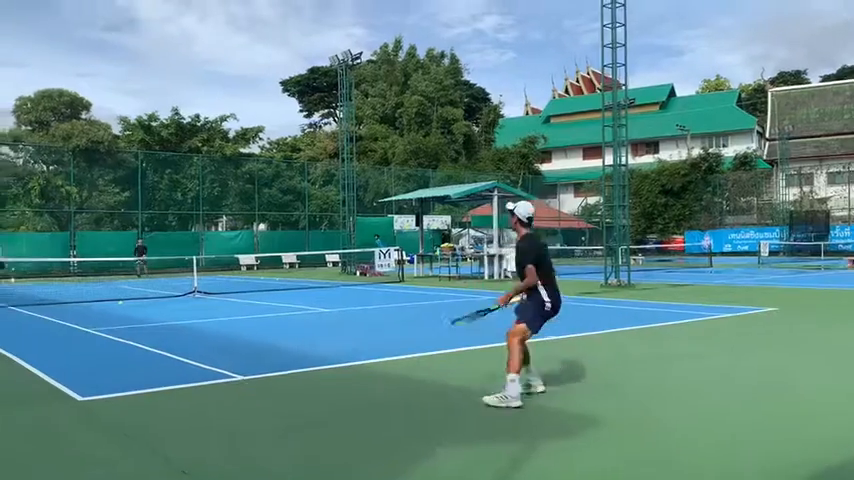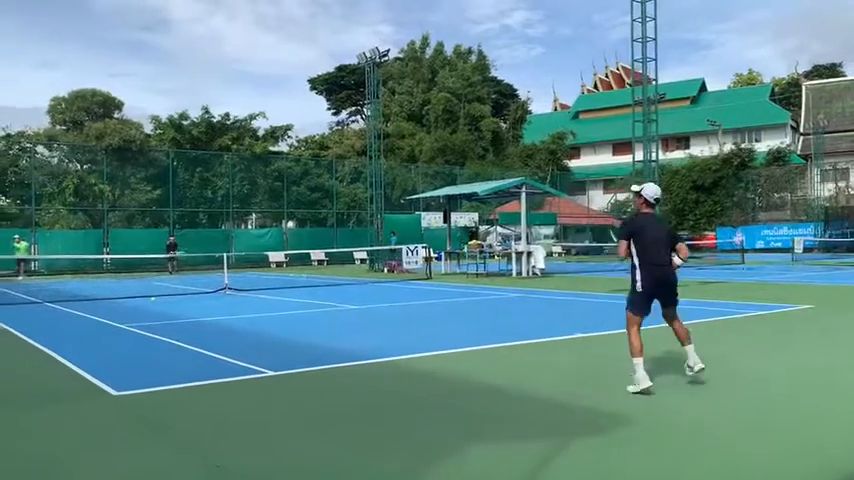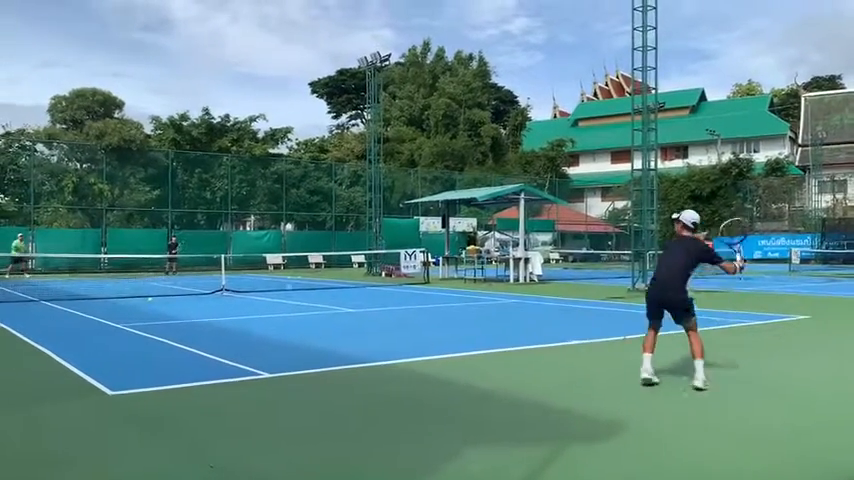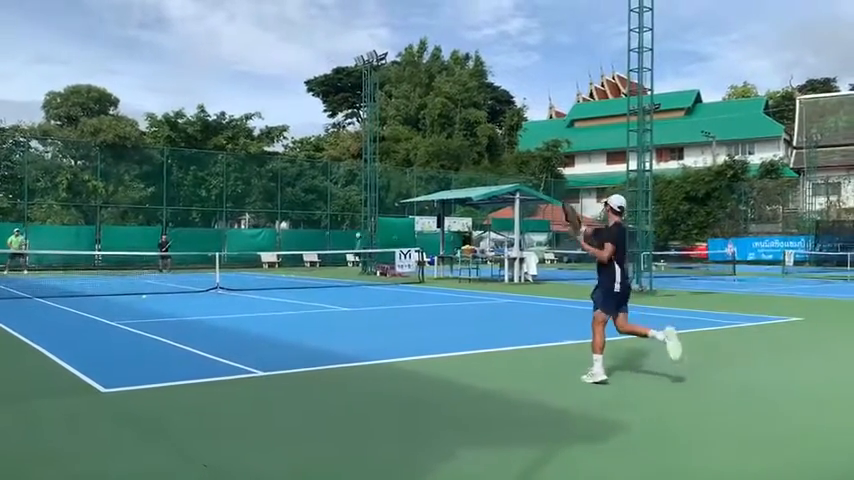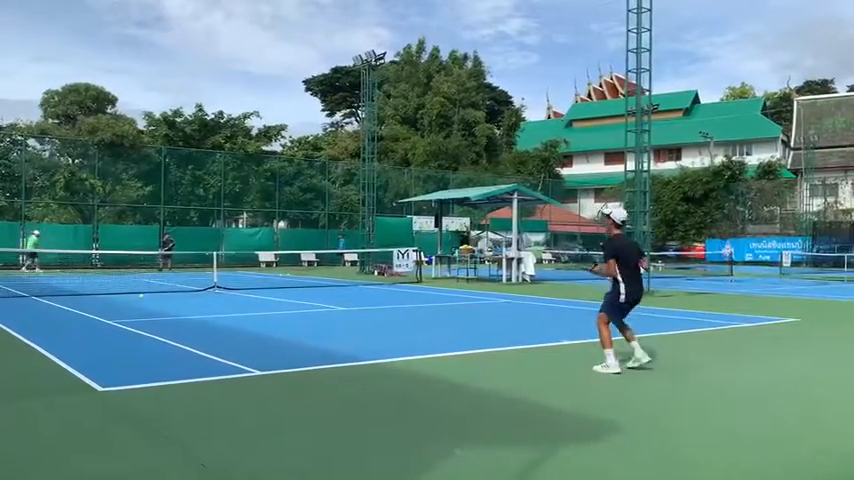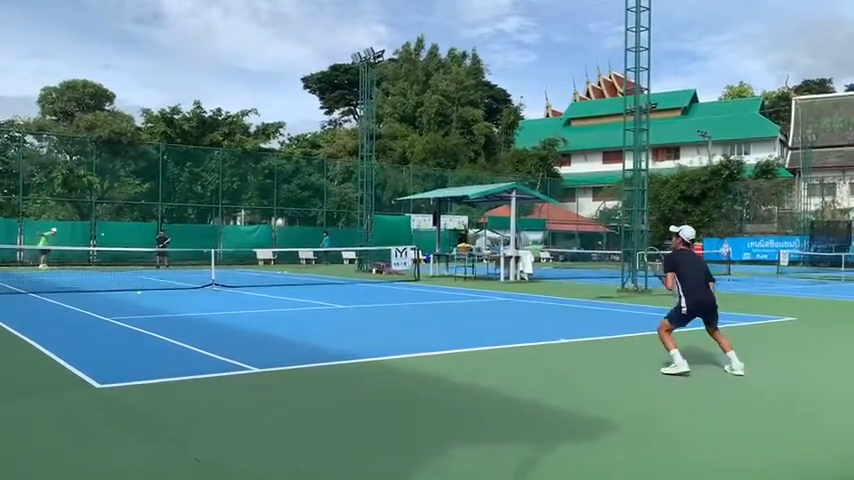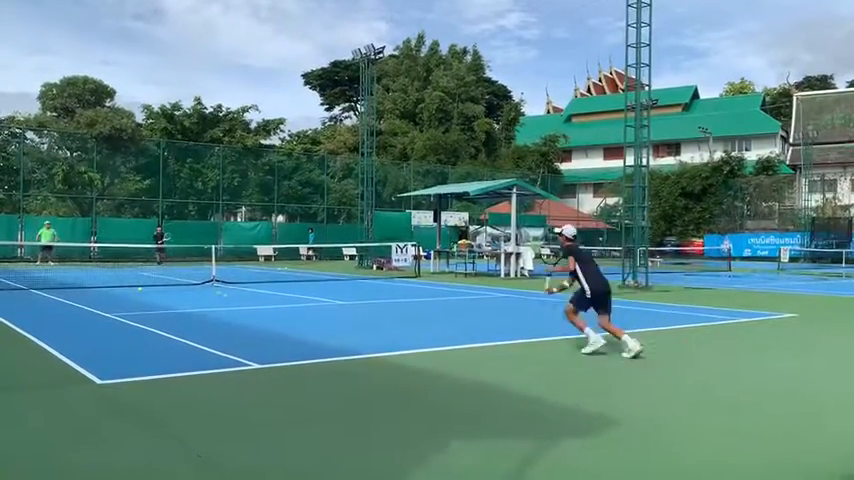
dt=0.7s
person 1, frame 1
left shoulder: (525, 244)
right shoulder: (533, 240)
left elbow: (532, 279)
right elbow: (546, 272)
left wrist: (509, 294)
left hip: (545, 301)
right hip: (544, 298)
left knee: (514, 337)
right knee: (516, 337)
left ankle: (511, 394)
right ankle: (533, 380)
person 1, frame 2
left shoulder: (630, 222)
right shoulder: (665, 225)
left elbow: (622, 254)
right elbow: (684, 254)
left wrist: (630, 250)
left hip: (644, 281)
right hip: (668, 280)
left knee: (632, 326)
right knee: (673, 320)
left ankle: (640, 377)
right ankle: (693, 360)
person 1, frame 3
left shoulder: (672, 243)
right shoulder: (701, 247)
right elbow: (730, 269)
right wrist: (739, 265)
left hip: (654, 293)
right hip: (677, 295)
left knee: (652, 329)
right knee: (692, 333)
left ankle: (647, 369)
right ankle: (699, 376)
person 1, frame 4
left shoulder: (616, 230)
right shoulder: (608, 230)
left elbow: (603, 257)
left wrist: (584, 246)
right wrist: (584, 233)
left hip: (613, 283)
right hip: (614, 284)
left knee: (598, 323)
right knee: (622, 326)
left ankle: (598, 371)
right ankle: (663, 337)
person 1, frame 5
left shoulder: (611, 242)
right shoulder: (630, 242)
left elbow: (611, 272)
right elbow: (644, 264)
left wrist: (599, 270)
left hip: (622, 290)
right hip: (635, 290)
left knee: (602, 321)
right knee: (618, 321)
left ankle: (611, 363)
right ankle: (639, 354)
person 1, frame 6
left shoulder: (671, 258)
right shoulder: (699, 259)
left elbow: (670, 286)
left wrist: (666, 281)
left hip: (689, 303)
right hip: (709, 301)
left knee: (663, 330)
right knee: (714, 331)
left ankle: (679, 364)
right ankle: (736, 364)
person 1, frame 7
left shoulder: (568, 249)
right shoulder: (580, 251)
left elbow: (571, 267)
right elbow: (570, 282)
left wrist: (555, 269)
right wrist: (556, 289)
left hip: (590, 288)
right hip: (604, 287)
left knee: (569, 312)
right knee: (604, 323)
left ankle: (594, 338)
right ankle: (632, 344)
